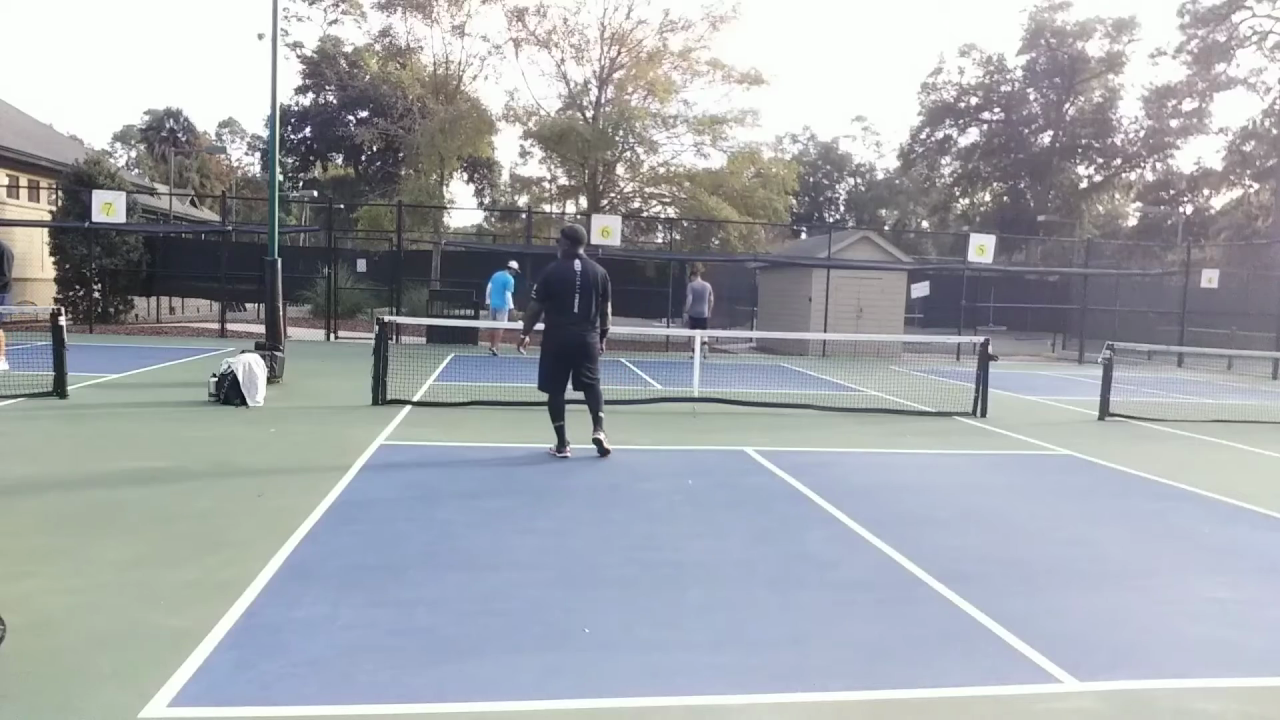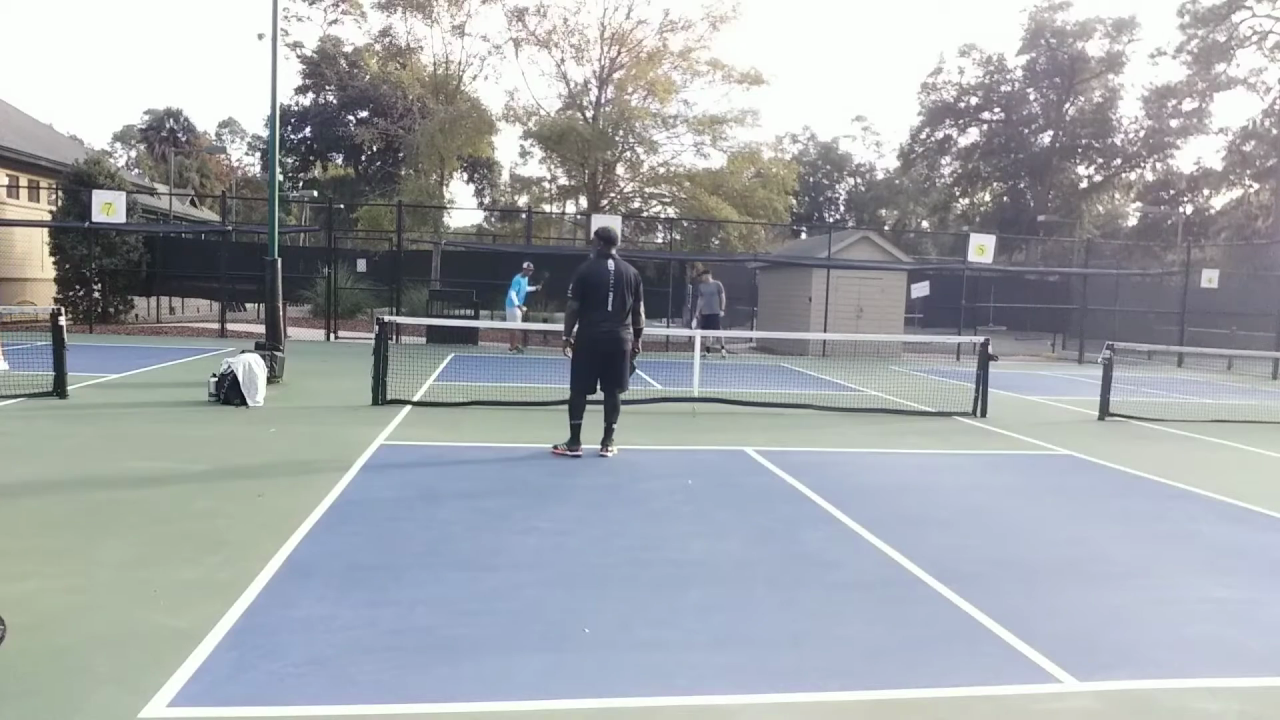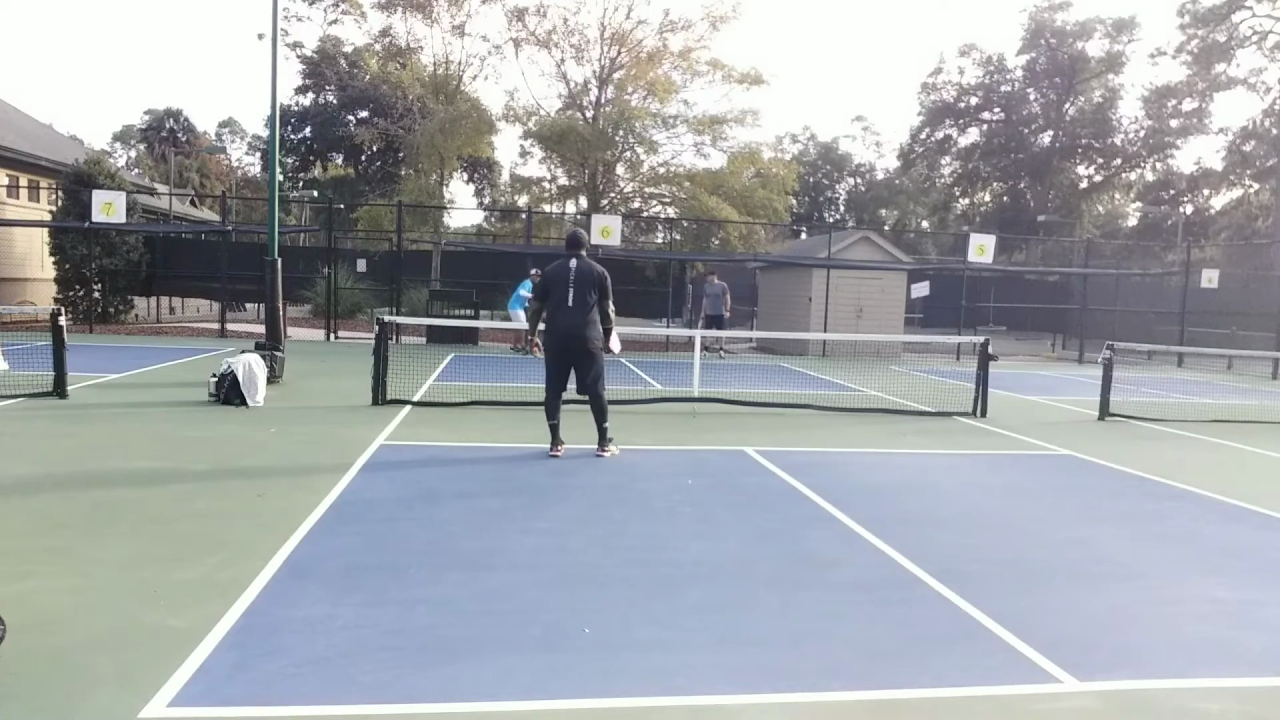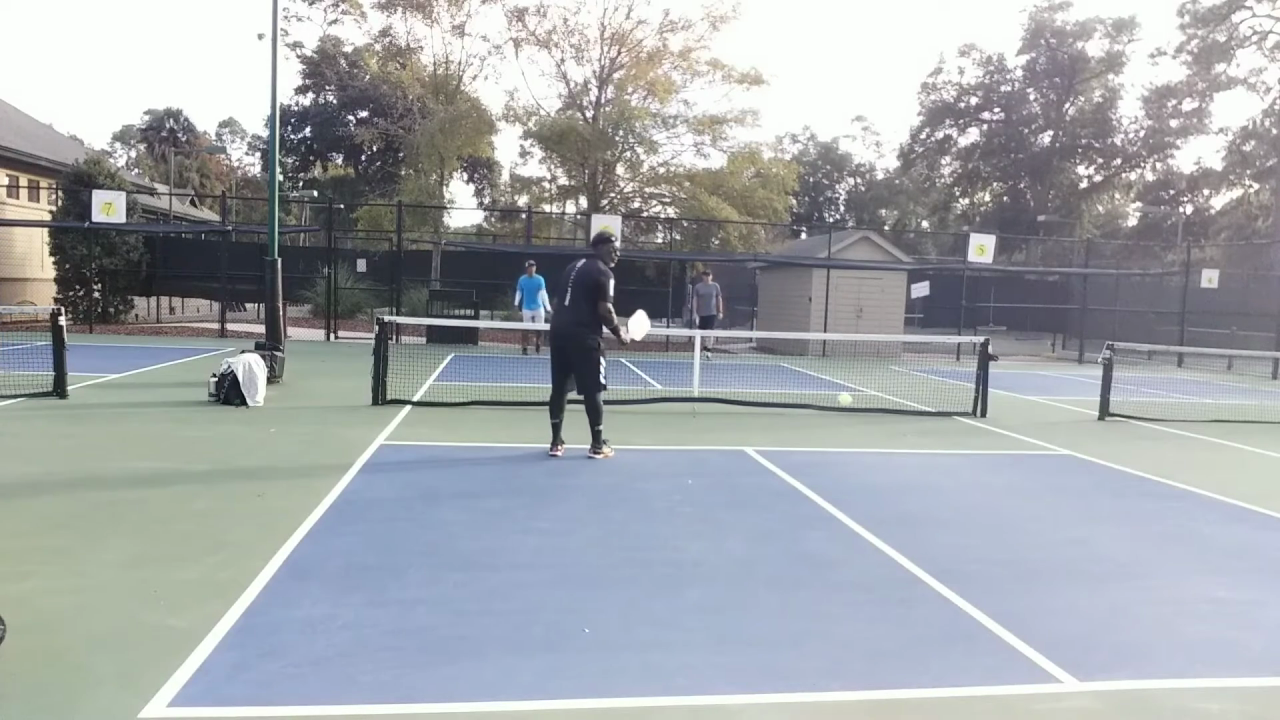
dt=1s
person 1, frame 1
left shoulder: (552, 271)
right shoulder: (599, 272)
left elbow: (535, 308)
right elbow: (606, 311)
left wrist: (524, 334)
right wrist: (602, 338)
left hip: (556, 341)
right hip: (587, 340)
left knee: (556, 391)
right knee: (591, 385)
left ankle: (562, 444)
right ankle: (598, 431)
person 1, frame 2
left shoulder: (586, 270)
right shoulder: (631, 273)
left elbow: (573, 308)
right elbow: (638, 311)
left wrist: (567, 336)
right wrist: (636, 339)
left hip: (589, 339)
right hip: (619, 340)
left knee: (579, 390)
right knee: (612, 391)
left ankle: (574, 442)
right ankle: (607, 443)
person 1, frame 3
left shoulder: (550, 271)
right shoulder: (599, 272)
left elbow: (535, 308)
right elbow: (607, 310)
left wrist: (531, 336)
right wrist: (607, 338)
left hip: (556, 337)
right hip: (587, 337)
left knee: (553, 390)
right knee: (596, 390)
left ankle: (556, 442)
right ankle: (604, 443)
person 1, frame 4
left shoulder: (572, 268)
right shoulder: (603, 273)
right elbow: (605, 310)
right wrist: (620, 334)
left hip: (559, 333)
right hip: (584, 337)
left knee: (559, 389)
right knee: (593, 391)
left ankle: (556, 442)
right ankle: (597, 445)
